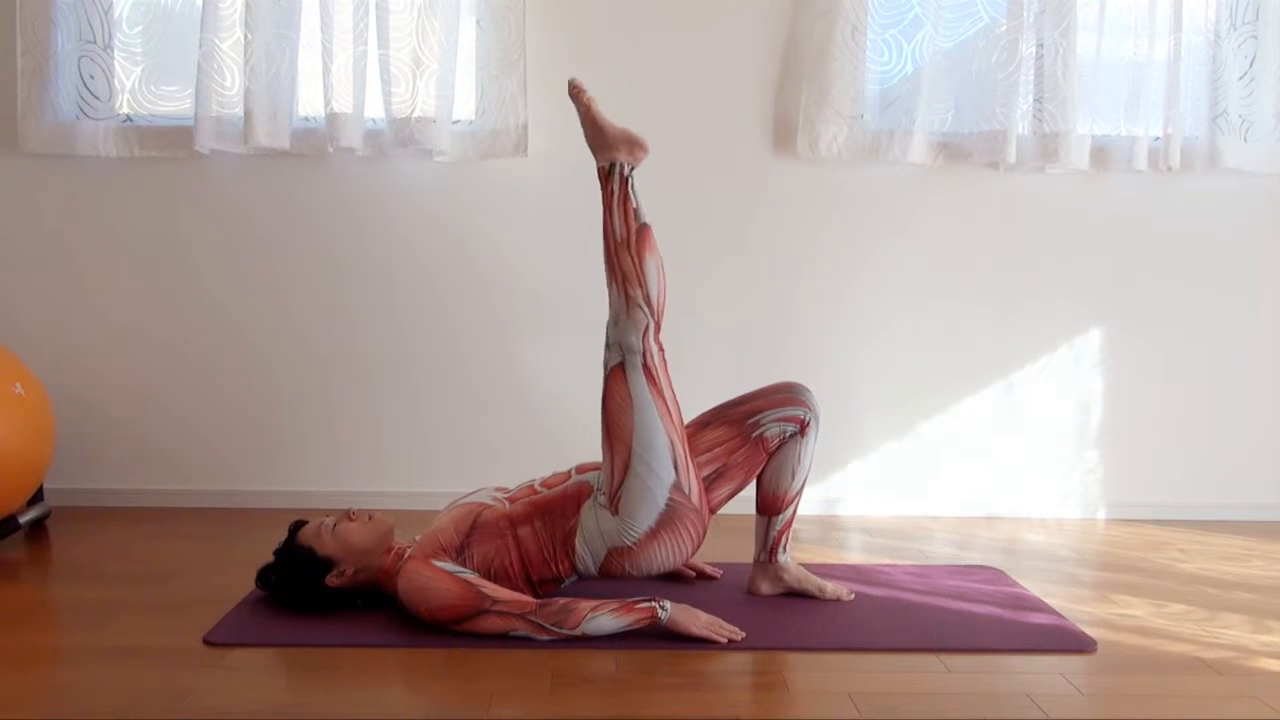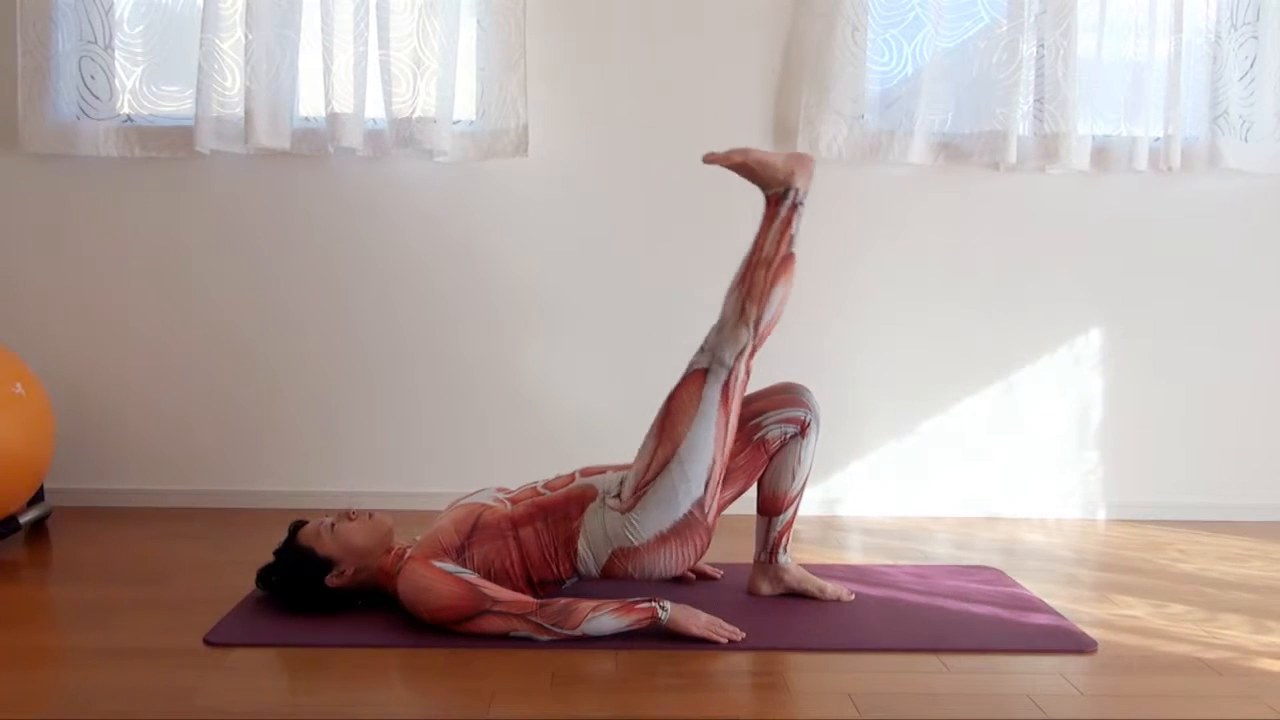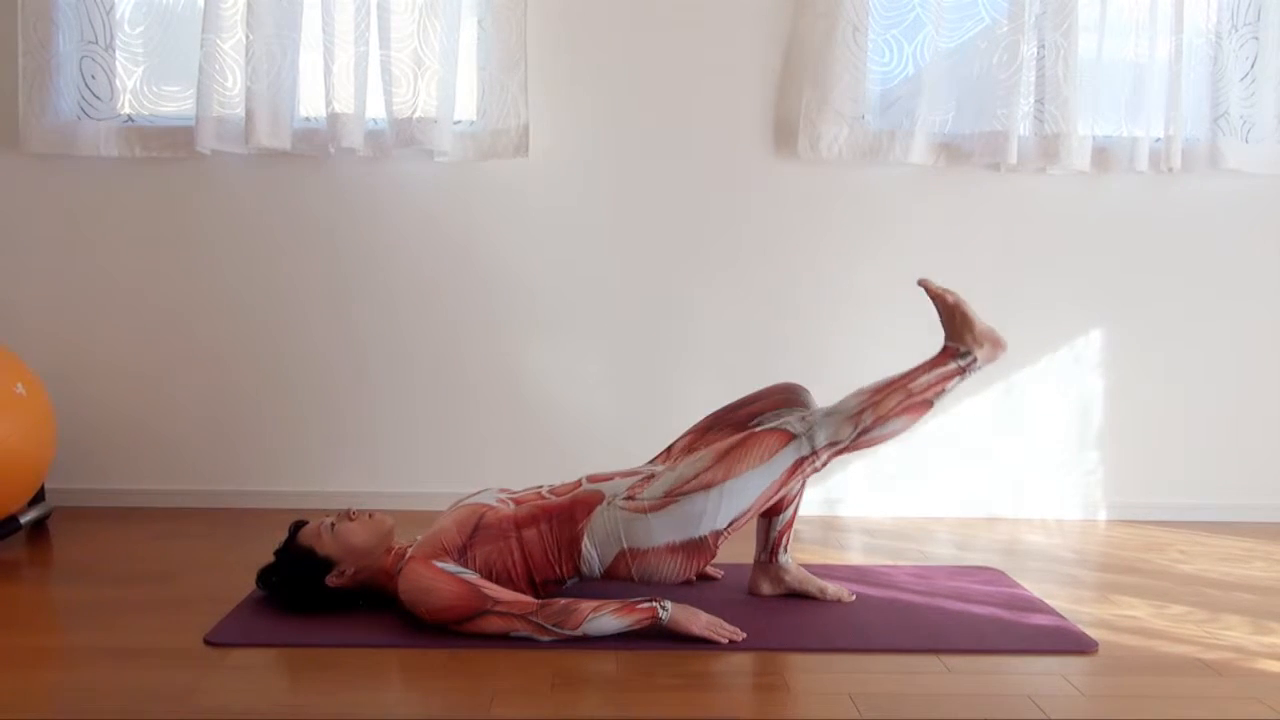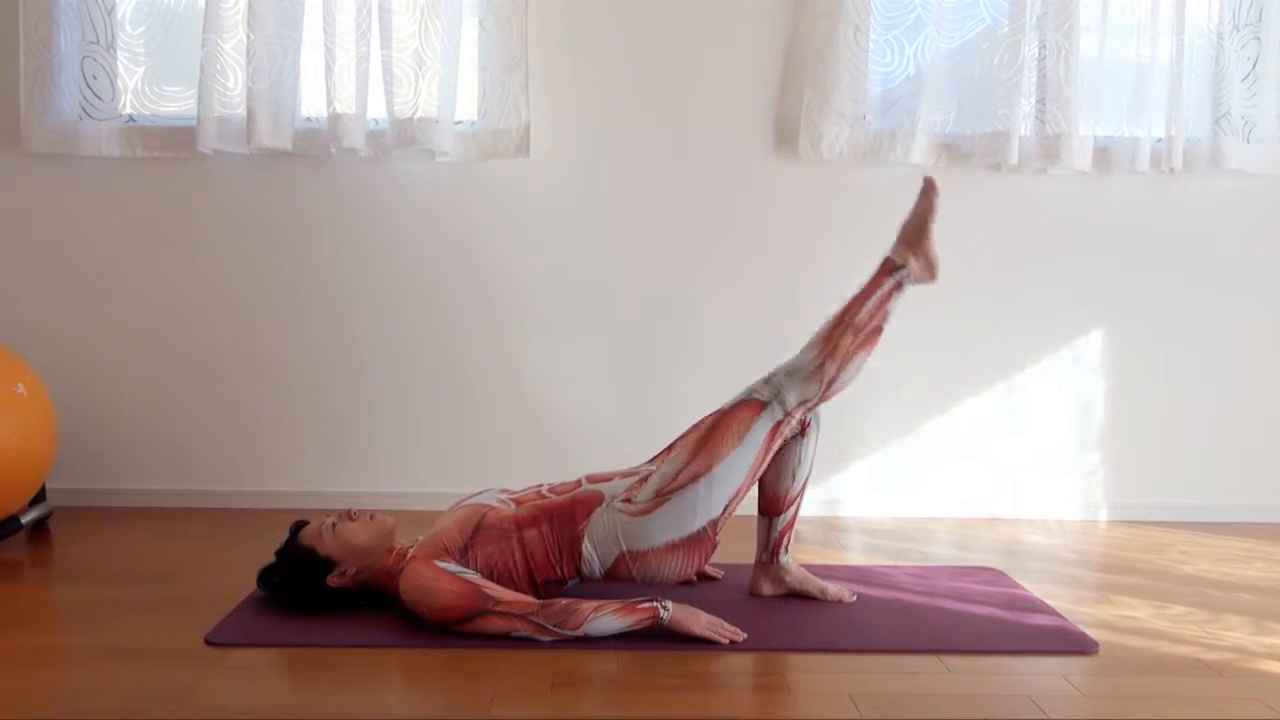
dt=0.4s
person 1, frame 1
left shoulder: (424, 555)
right shoulder: (418, 586)
right elbow: (538, 618)
right wrist: (664, 612)
left hip: (649, 514)
right hip: (630, 534)
right knee: (631, 342)
left ankle: (773, 566)
person 1, frame 2
left shoulder: (427, 556)
right shoulder: (419, 585)
right elbow: (538, 618)
right wrist: (665, 613)
left hip: (617, 509)
right hip: (631, 534)
left knee: (792, 404)
right knee: (722, 357)
left ankle: (773, 567)
person 1, frame 3
left shoulder: (429, 554)
right shoulder: (418, 587)
right elbow: (542, 619)
left wrist: (684, 552)
right wrist: (666, 612)
left hip: (628, 500)
right hip: (625, 536)
left knee: (786, 400)
right knee: (806, 433)
left ankle: (775, 567)
right ankle: (963, 354)
person 1, frame 4
left shoulder: (424, 555)
right shoulder: (419, 585)
right elbow: (542, 617)
left wrist: (674, 555)
right wrist: (666, 612)
left hip: (615, 502)
right hip: (628, 540)
left knee: (792, 406)
right knee: (778, 398)
left ankle: (774, 566)
right ankle: (901, 267)
